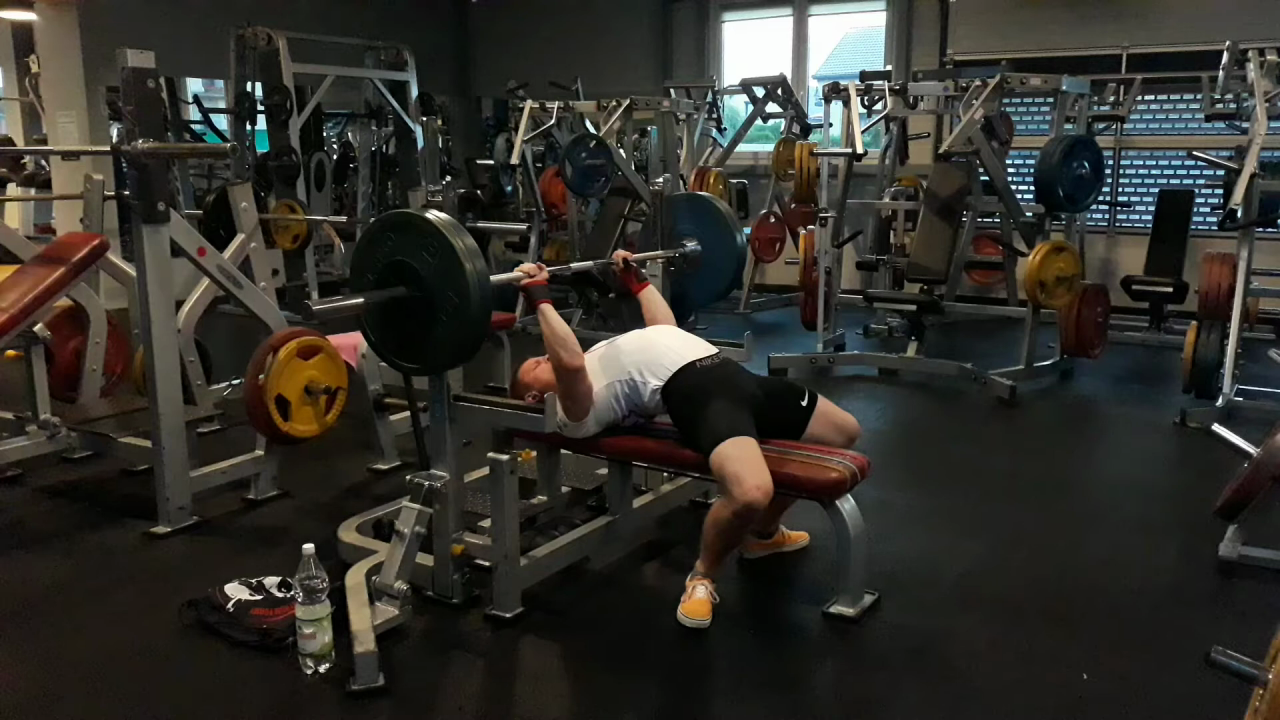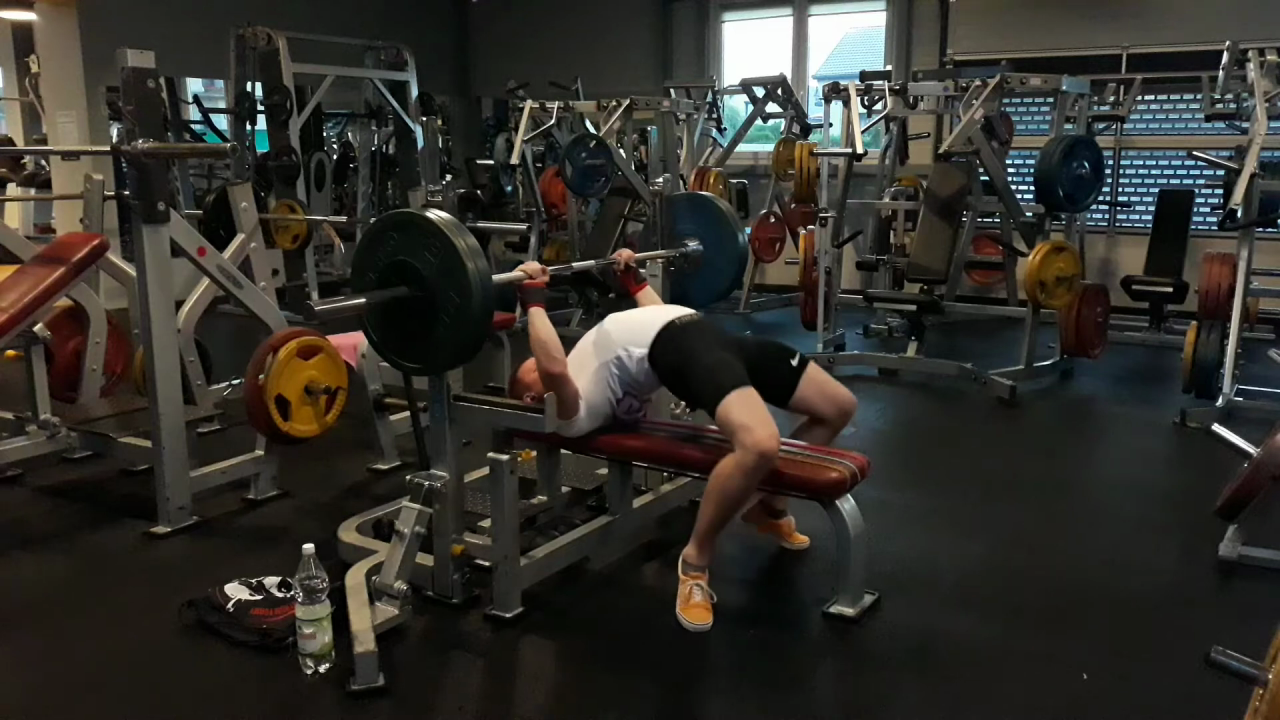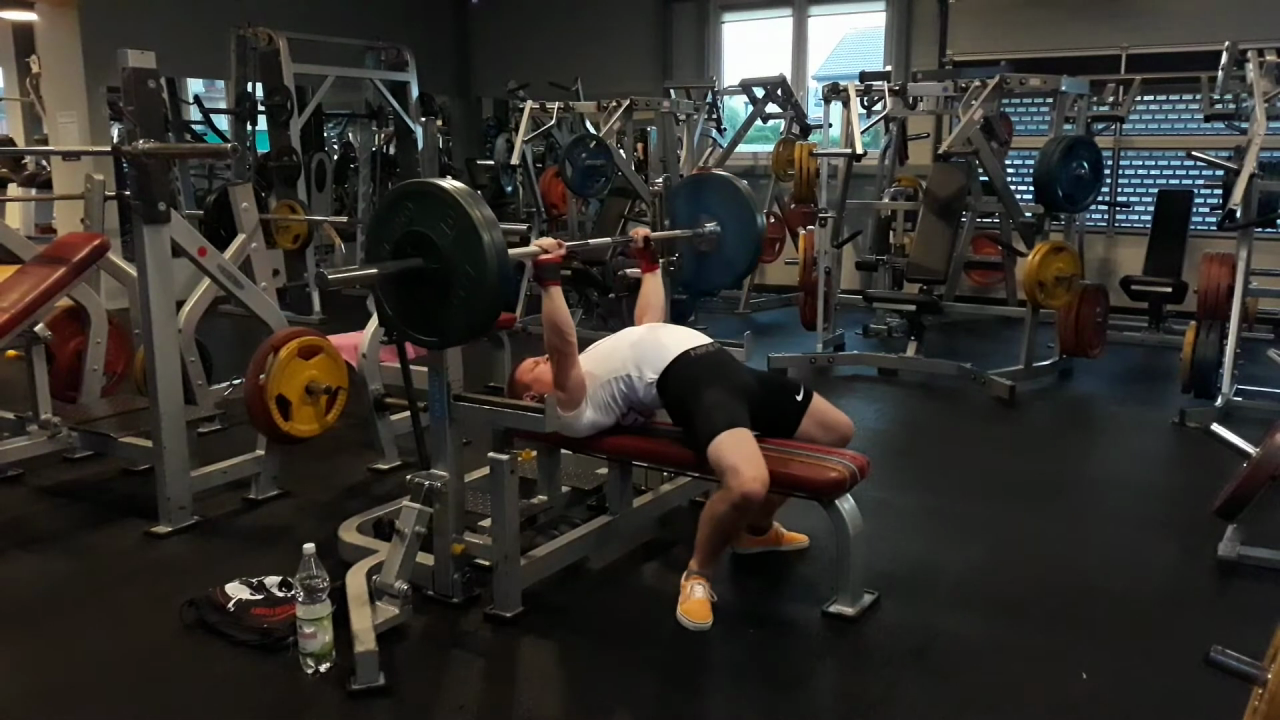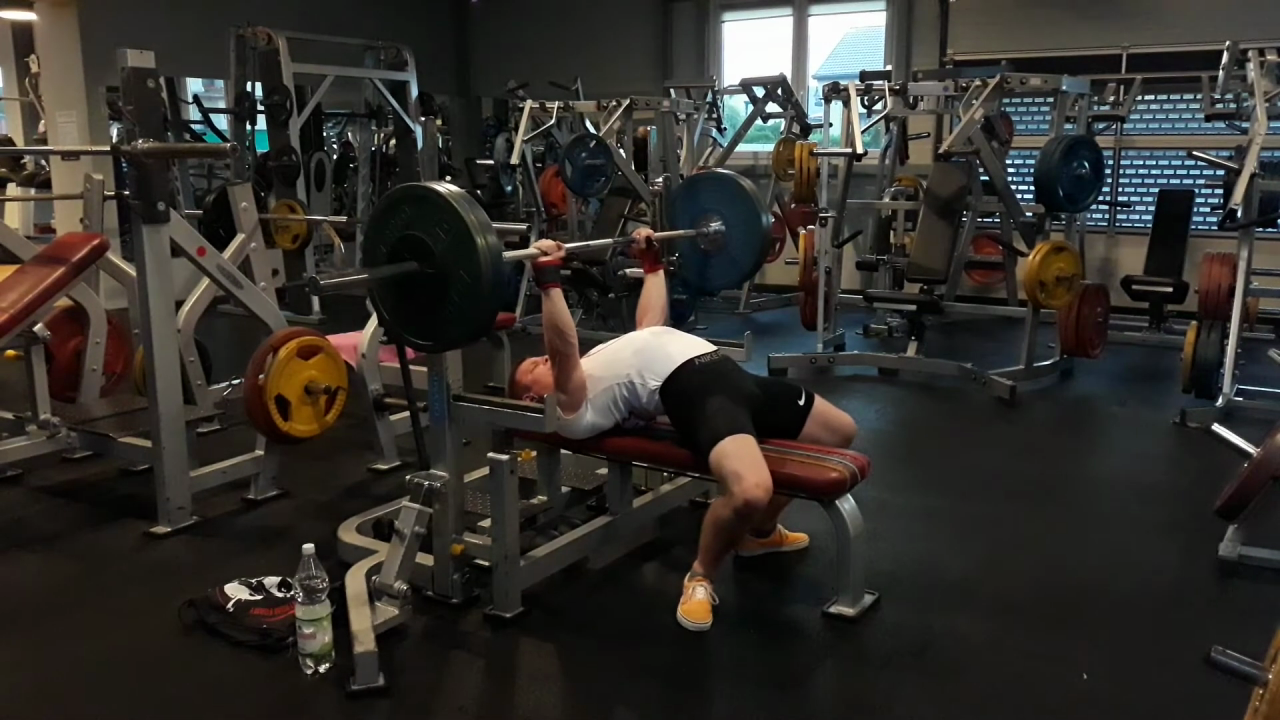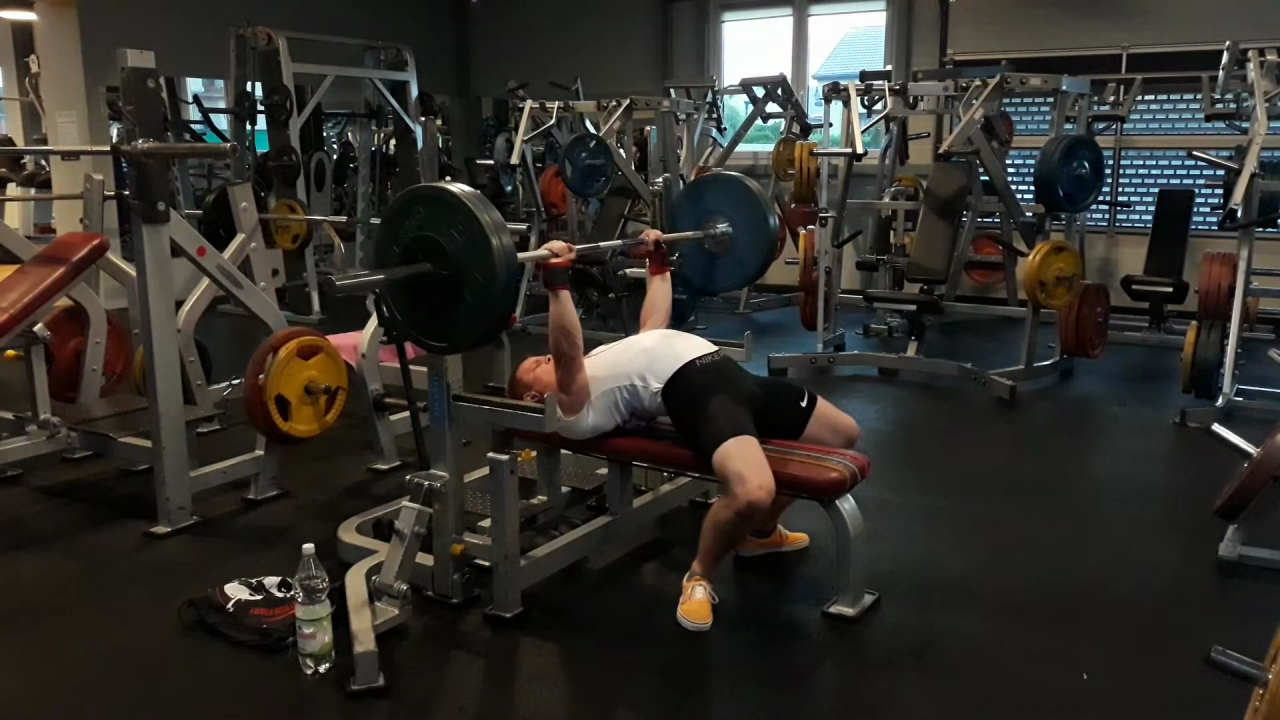
dt=1s
person 1, frame 1
left shoulder: (601, 366)
right shoulder: (574, 410)
left elbow: (665, 329)
right elbow: (571, 362)
left wrist: (634, 278)
right wrist: (540, 299)
left knee: (844, 434)
right knee: (751, 493)
left ankle: (763, 532)
right ankle: (703, 574)
person 1, frame 2
left shoulder: (596, 370)
left elbow: (656, 315)
right elbow: (555, 369)
left wrist: (633, 279)
right wrist: (534, 300)
left knee: (839, 406)
right knee: (759, 445)
left ankle: (771, 508)
right ankle: (695, 561)
person 1, frame 3
left shoulder: (599, 369)
right shoulder: (571, 407)
left elbow: (649, 323)
right elbow: (562, 345)
left wrist: (648, 259)
right wrist: (548, 277)
left knee: (838, 433)
right knee: (748, 486)
left ankle: (756, 529)
right ankle: (698, 575)
person 1, frame 4
left shoulder: (600, 366)
right shoulder: (572, 408)
left elbow: (651, 322)
right elbow: (562, 347)
left wrist: (651, 259)
right wrist: (548, 279)
left knee: (840, 433)
right knee: (750, 492)
left ankle: (760, 532)
right ankle: (700, 577)
person 1, frame 5
left shoulder: (602, 369)
right shoulder: (574, 411)
left elbow: (654, 323)
right elbow: (567, 351)
left wrist: (658, 261)
right wrist: (557, 281)
left knee: (843, 436)
right knee: (753, 493)
left ankle: (761, 533)
right ankle: (699, 577)
